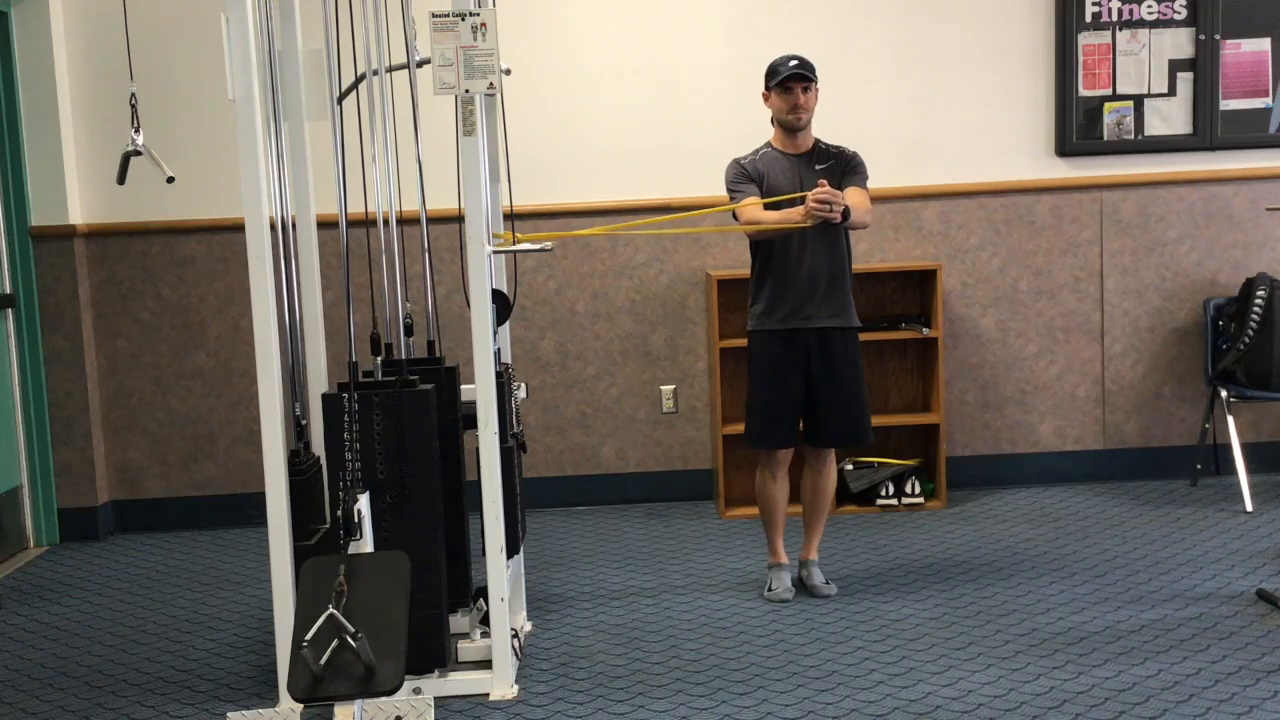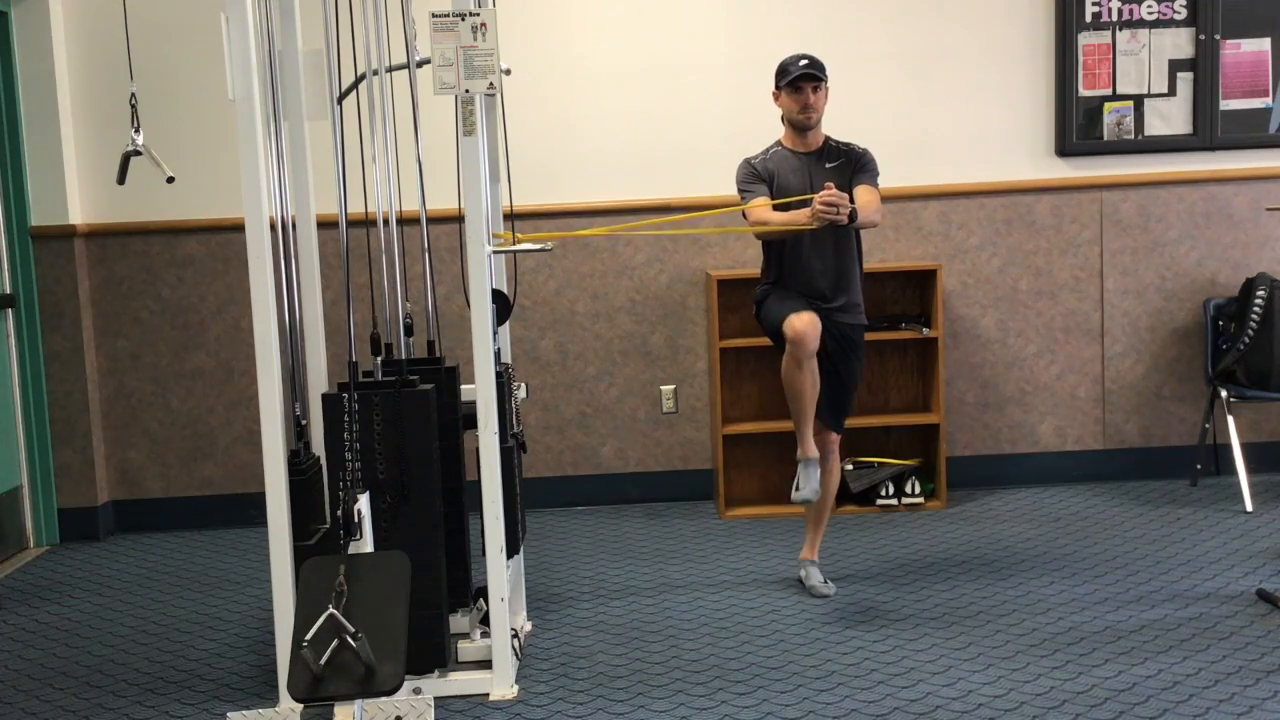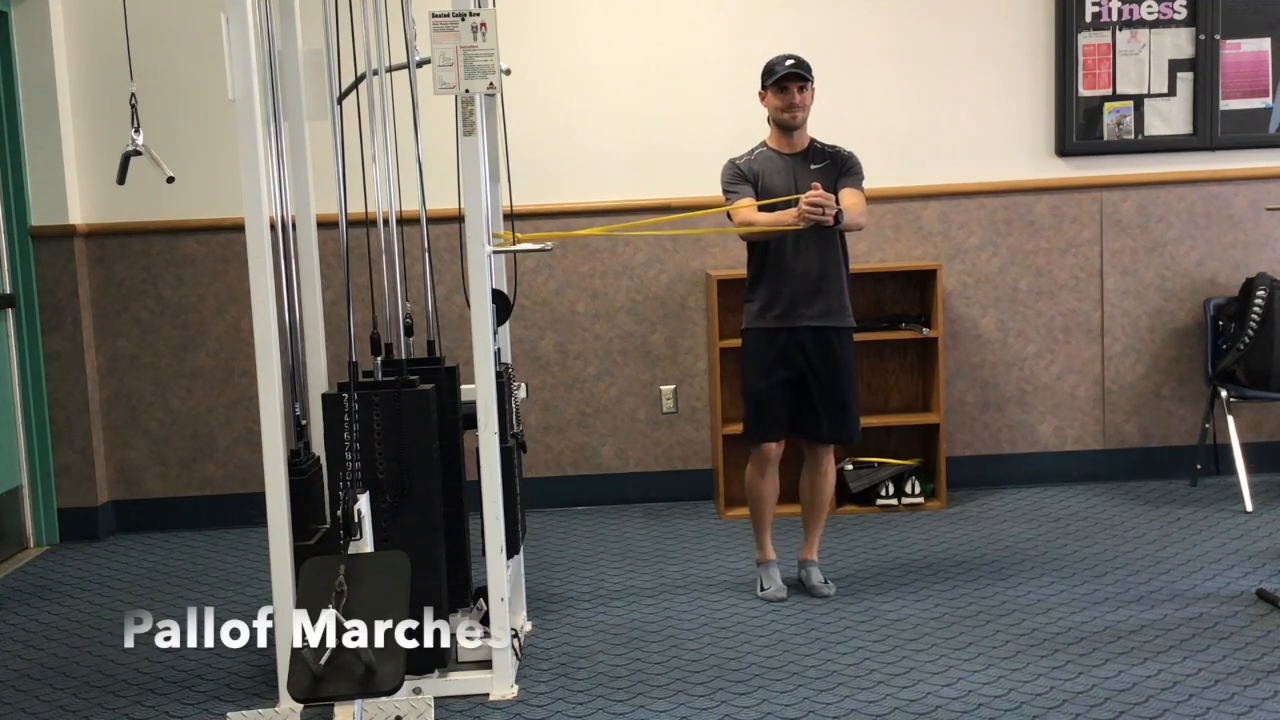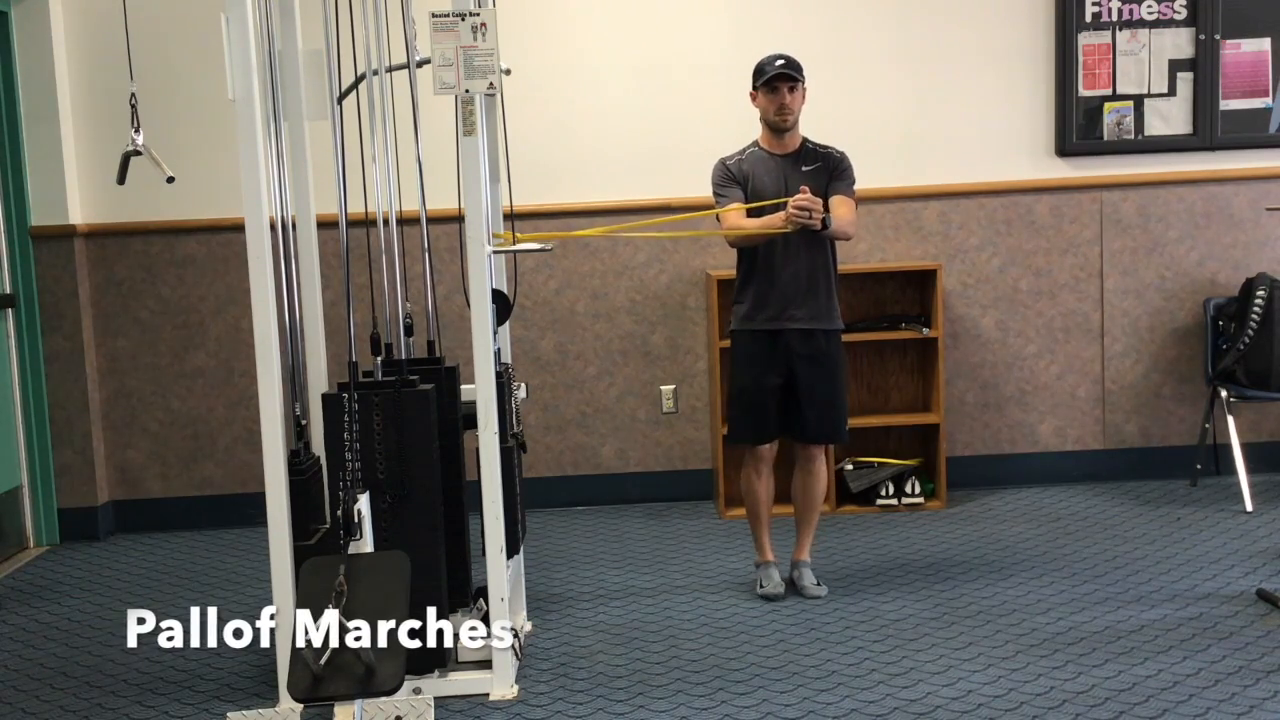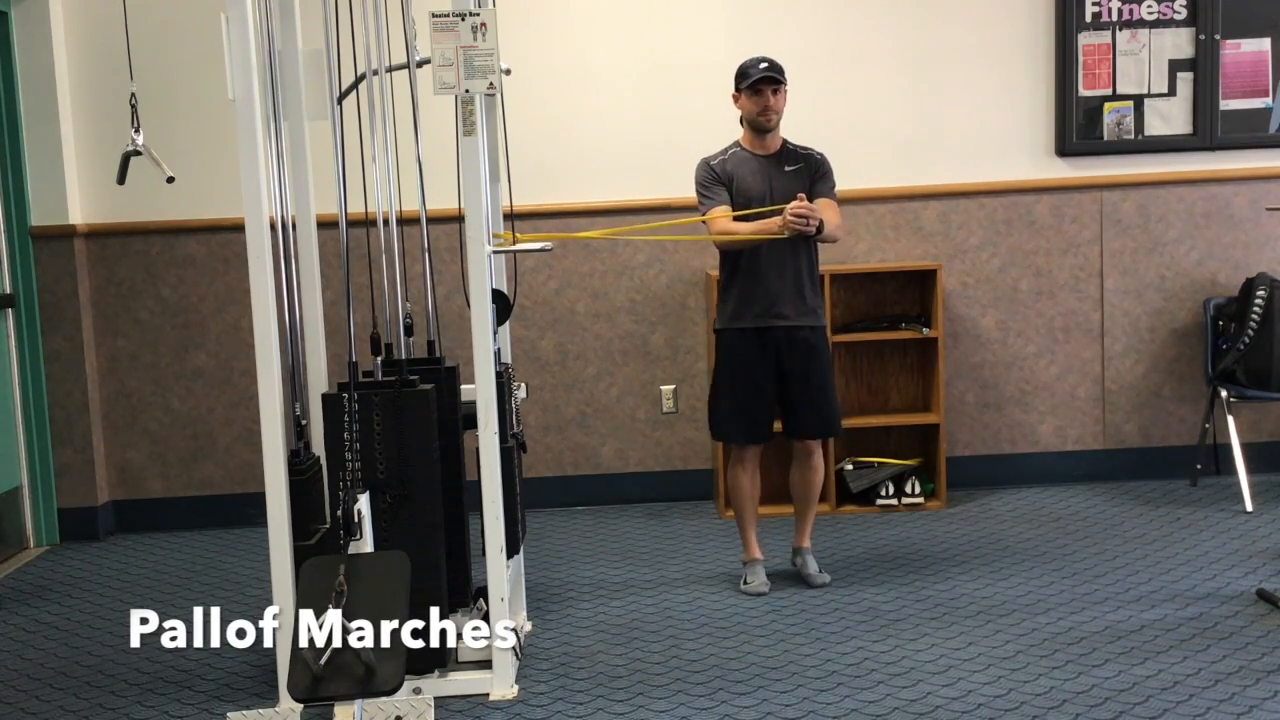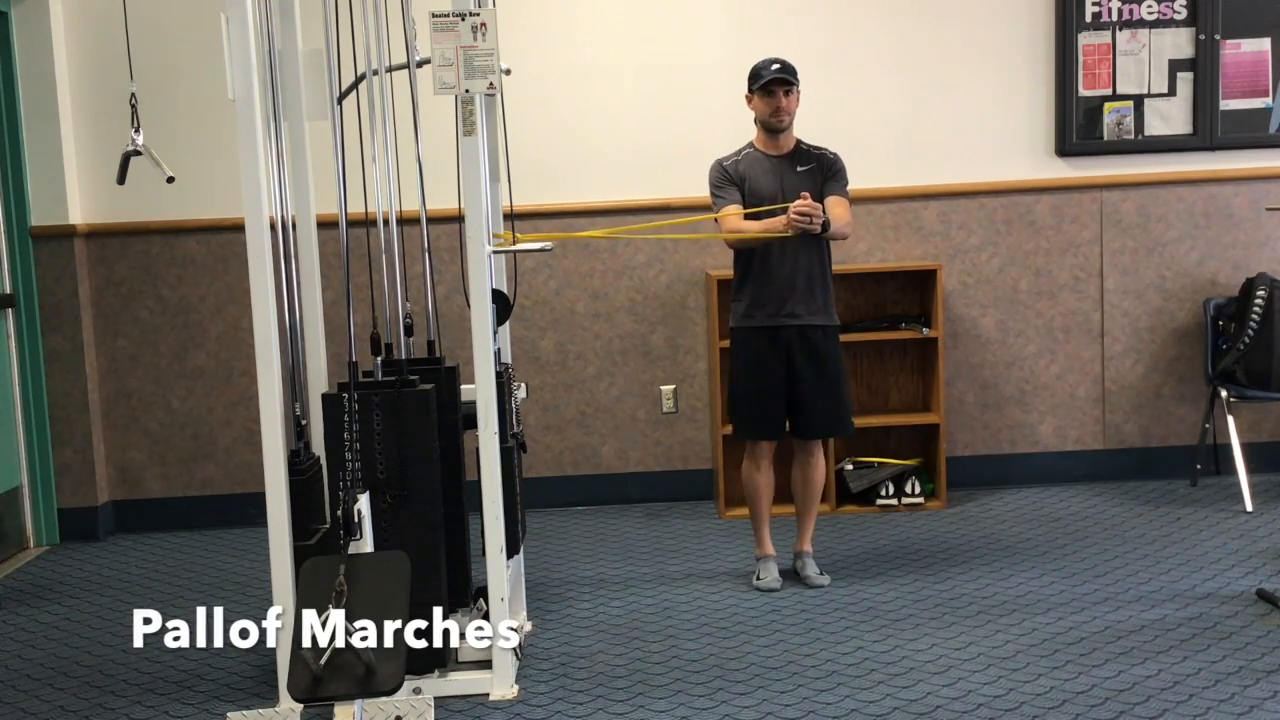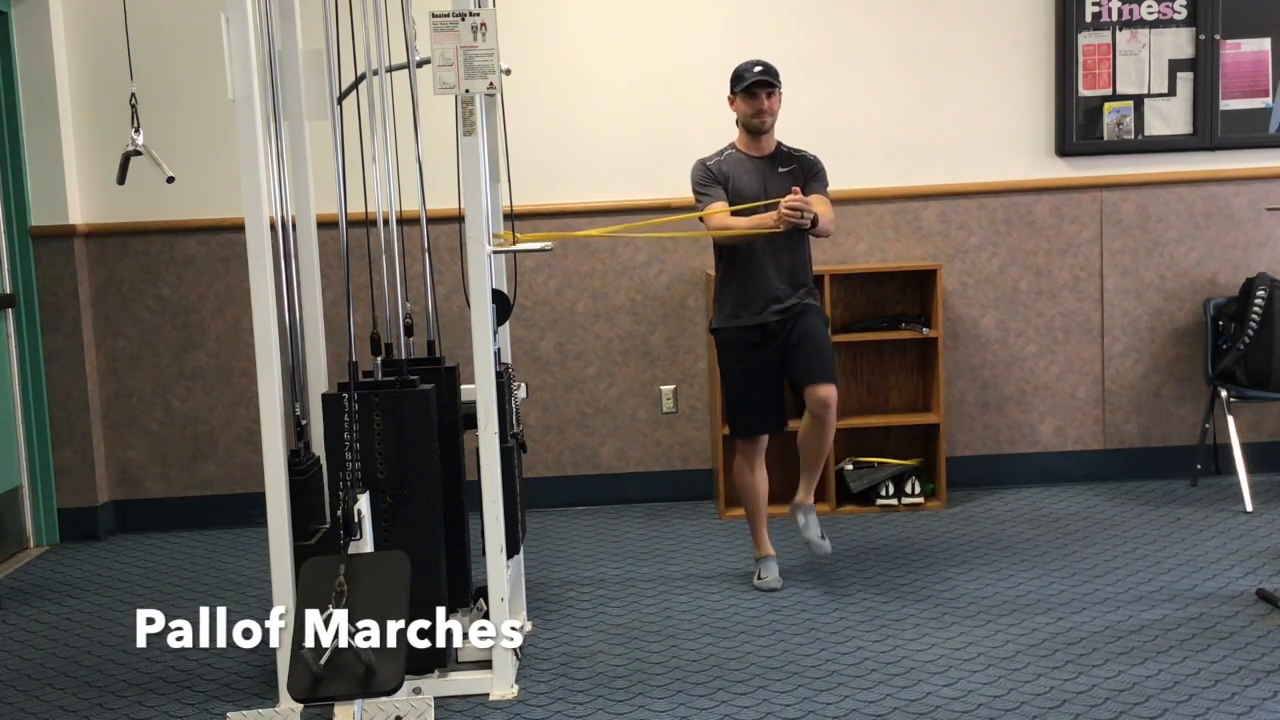
dt=0.7s
person 1, frame 1
left shoulder: (844, 162)
right shoulder: (746, 168)
left elbow: (863, 214)
right elbow: (753, 222)
left wrist: (839, 209)
right wrist: (803, 213)
left hip: (834, 324)
right hip: (774, 327)
left knee: (823, 448)
right knee: (775, 451)
left ankle: (810, 558)
right ankle: (778, 560)
person 1, frame 2
left shoulder: (856, 159)
right shoulder: (757, 167)
left elbow: (873, 213)
right elbow: (761, 223)
left wrist: (847, 212)
right wrist: (810, 214)
left hip: (844, 311)
right hip: (785, 300)
left knee: (831, 438)
right knee: (805, 332)
left ankle: (809, 557)
right ankle: (805, 454)
person 1, frame 3
left shoulder: (840, 161)
right shoulder: (742, 167)
left elbow: (859, 215)
right elbow: (747, 224)
left wrist: (833, 213)
right wrist: (795, 215)
left hip: (829, 322)
right hip: (769, 324)
left knee: (821, 448)
right knee: (767, 449)
left ankle: (810, 558)
right ankle: (765, 559)
person 1, frame 4
left shoulder: (832, 162)
right shoulder: (732, 168)
left elbow: (847, 226)
right elbow: (734, 231)
left wrist: (818, 220)
right wrist: (784, 218)
left hip: (817, 326)
right hip: (756, 327)
left knee: (812, 448)
right knee: (759, 450)
left ankle: (802, 560)
right ankle: (766, 560)
person 1, frame 5
left shoulder: (812, 163)
right shoulder: (715, 167)
left elbow: (834, 228)
right elbow: (722, 233)
left wrist: (814, 224)
right wrist: (780, 224)
left hip: (803, 322)
right hip: (743, 326)
left knee: (810, 443)
right knee: (745, 447)
left ankle: (803, 546)
right ankle: (752, 556)
person 1, frame 6
left shoulder: (825, 163)
right shoulder: (729, 169)
left elbow: (844, 226)
right elbow: (733, 232)
left wrist: (819, 223)
right wrist: (784, 222)
left hip: (814, 320)
right hip: (756, 323)
left knee: (810, 441)
right knee: (759, 442)
left ankle: (804, 550)
right ankle: (765, 553)
person 1, frame 7
left shoulder: (805, 164)
right shoulder: (711, 169)
left elbow: (827, 223)
right elbow: (721, 228)
left wrist: (808, 217)
right wrist: (775, 217)
left hip: (797, 303)
right hip: (741, 319)
left knee: (824, 399)
right knee: (750, 441)
left ankle: (805, 501)
right ankle: (764, 552)
